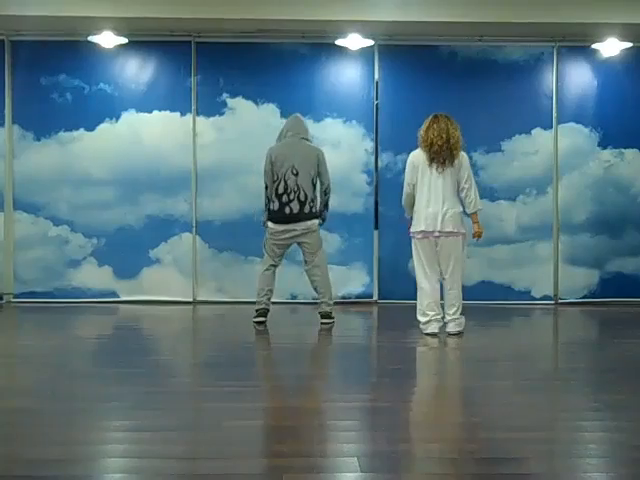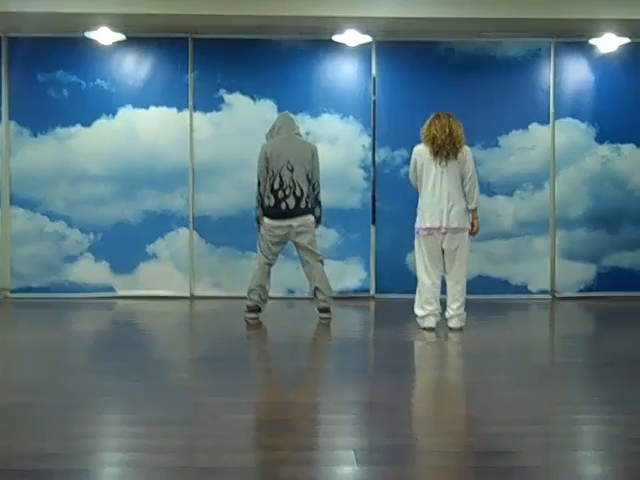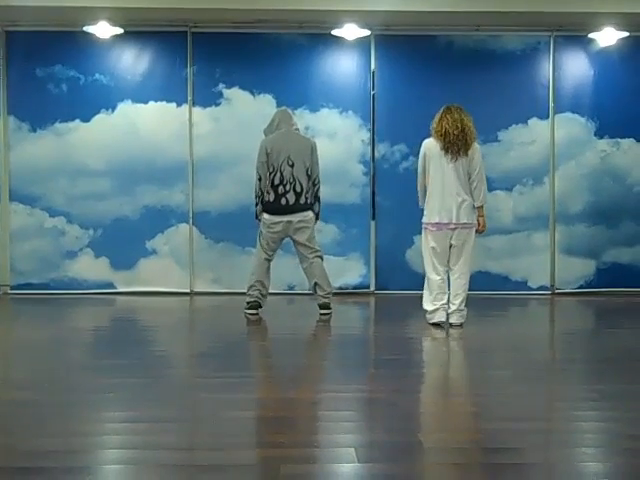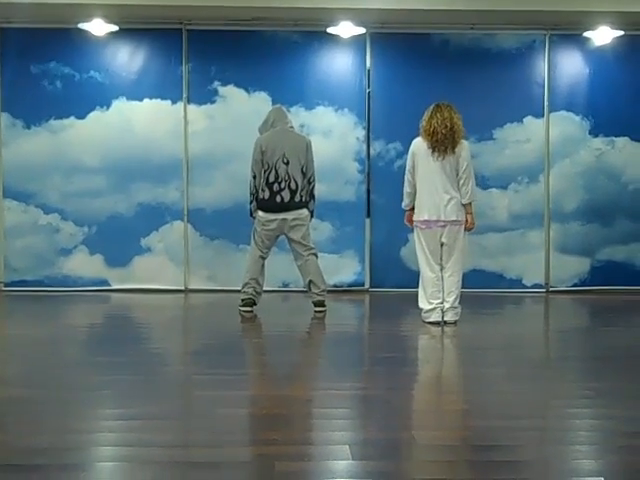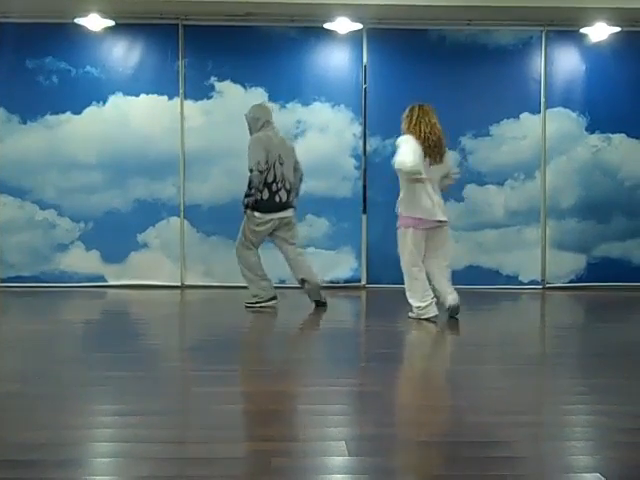
dt=0.5s
person 1, frame 1
left shoulder: (415, 157)
right shoulder: (459, 157)
left elbow: (408, 191)
right elbow: (467, 190)
left wrist: (408, 213)
right wrist: (475, 221)
left hip: (423, 224)
right hip: (450, 223)
left knee: (427, 276)
right knee: (452, 276)
left ankle: (431, 323)
right ankle: (453, 323)
person 1, frame 2
left shoulder: (419, 152)
right shoulder: (463, 152)
left elbow: (414, 182)
right elbow: (470, 186)
right wrist: (474, 216)
left hip: (428, 220)
right hip: (456, 220)
left knee: (428, 272)
right knee: (456, 272)
left ankle: (428, 317)
right ankle: (455, 318)
person 1, frame 3
left shoulder: (428, 146)
right shoulder: (472, 148)
left elbow: (421, 182)
right elbow: (478, 183)
left wrist: (424, 204)
right wrist: (481, 213)
left hip: (435, 215)
right hip: (463, 216)
left knee: (435, 268)
right knee: (460, 268)
left ankle: (436, 313)
right ankle: (456, 315)
person 1, frame 4
left shoulder: (417, 145)
right shoulder: (461, 146)
left elbow: (410, 180)
right elbow: (466, 181)
left wrist: (408, 208)
right wrist: (469, 211)
left hip: (425, 213)
right hip: (453, 214)
left knee: (429, 265)
right knee: (452, 265)
left ankle: (432, 311)
right ankle: (450, 312)
person 1, frame 5
left shoulder: (407, 141)
right shoulder: (436, 147)
left elbow: (405, 163)
right elbow: (449, 176)
left hip: (414, 214)
right hip: (434, 212)
left knee: (412, 263)
right knee: (436, 262)
left ankle: (424, 308)
right ankle: (450, 300)
person 2, frame 1
left shoulder: (273, 151)
right shoulder: (316, 152)
left elbow: (267, 187)
right elbow: (326, 186)
left wrist: (270, 213)
right wrist: (322, 213)
left hip: (279, 221)
right hip: (307, 221)
left knee: (269, 264)
right knee: (317, 265)
left ankle: (261, 310)
right ankle: (326, 311)
person 2, frame 2
left shoulder: (268, 147)
right shoulder: (309, 148)
left elbow: (261, 183)
right elbow: (315, 184)
left wrist: (260, 212)
right wrist: (317, 214)
left hip: (274, 217)
right hip: (302, 217)
left knee: (264, 262)
right knee: (313, 261)
left ankle: (254, 306)
right ankle: (324, 306)
person 2, frame 3
left shoulder: (267, 143)
right shoulder: (309, 143)
left elbow: (261, 180)
right elbow: (315, 180)
left wrist: (259, 209)
right wrist: (315, 210)
left hip: (274, 213)
right hip: (302, 213)
left knee: (263, 256)
right knee: (312, 256)
left ankle: (253, 301)
right ankle: (324, 301)
person 2, frame 4
left shoulder: (262, 141)
right shoulder: (304, 141)
left elbow: (255, 178)
right elbow: (310, 178)
left wrist: (253, 207)
right wrist: (310, 207)
left hip: (268, 210)
right hip: (297, 210)
left knee: (257, 254)
right knee: (306, 254)
left ankle: (248, 298)
right ankle: (319, 299)
person 2, frame 5
left shoulder: (258, 140)
right shoulder: (284, 142)
left elbow: (257, 172)
right elbow: (298, 174)
left wrist: (248, 201)
left hip: (263, 209)
right hip: (285, 209)
left knee: (245, 249)
right knee: (291, 251)
left ankle: (264, 294)
right ankle: (315, 292)
